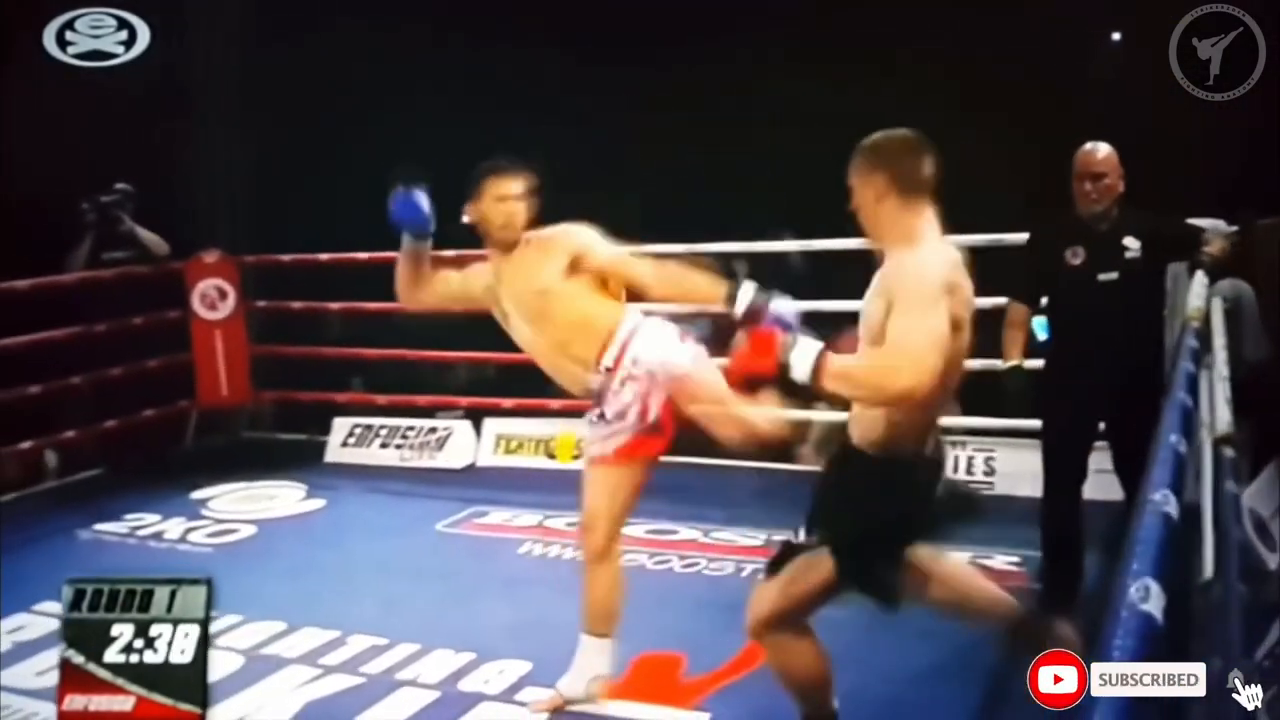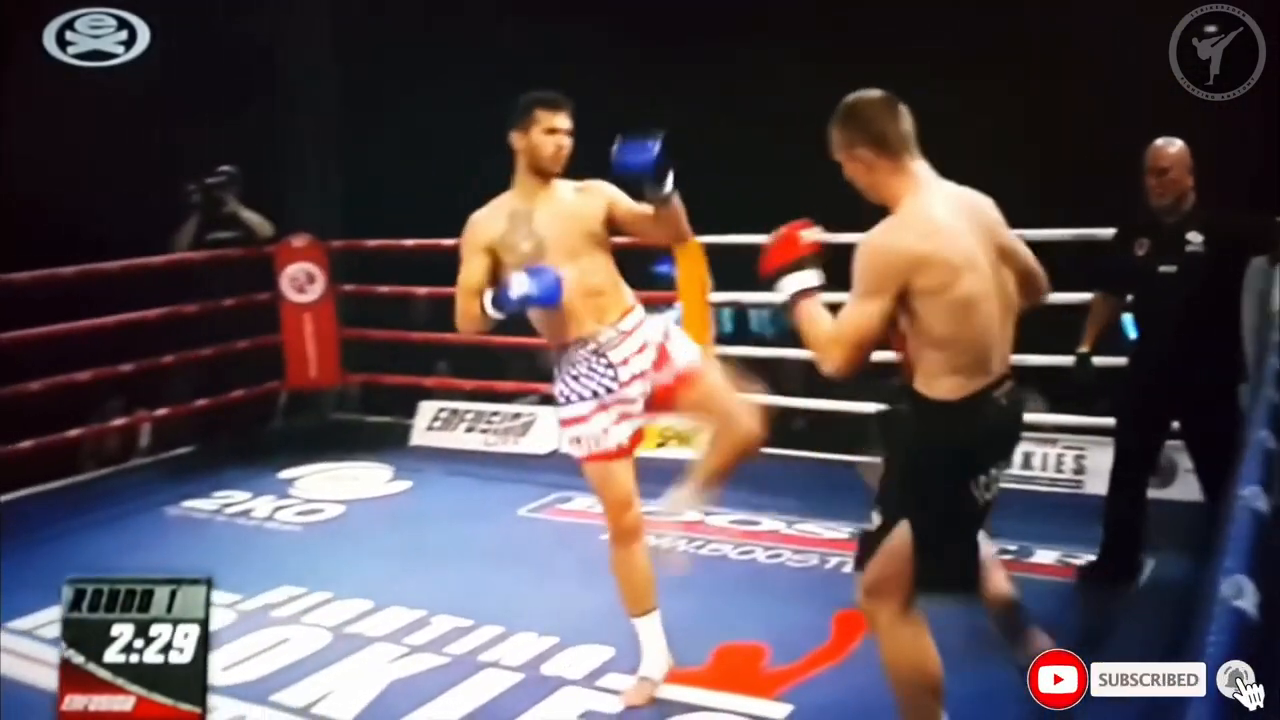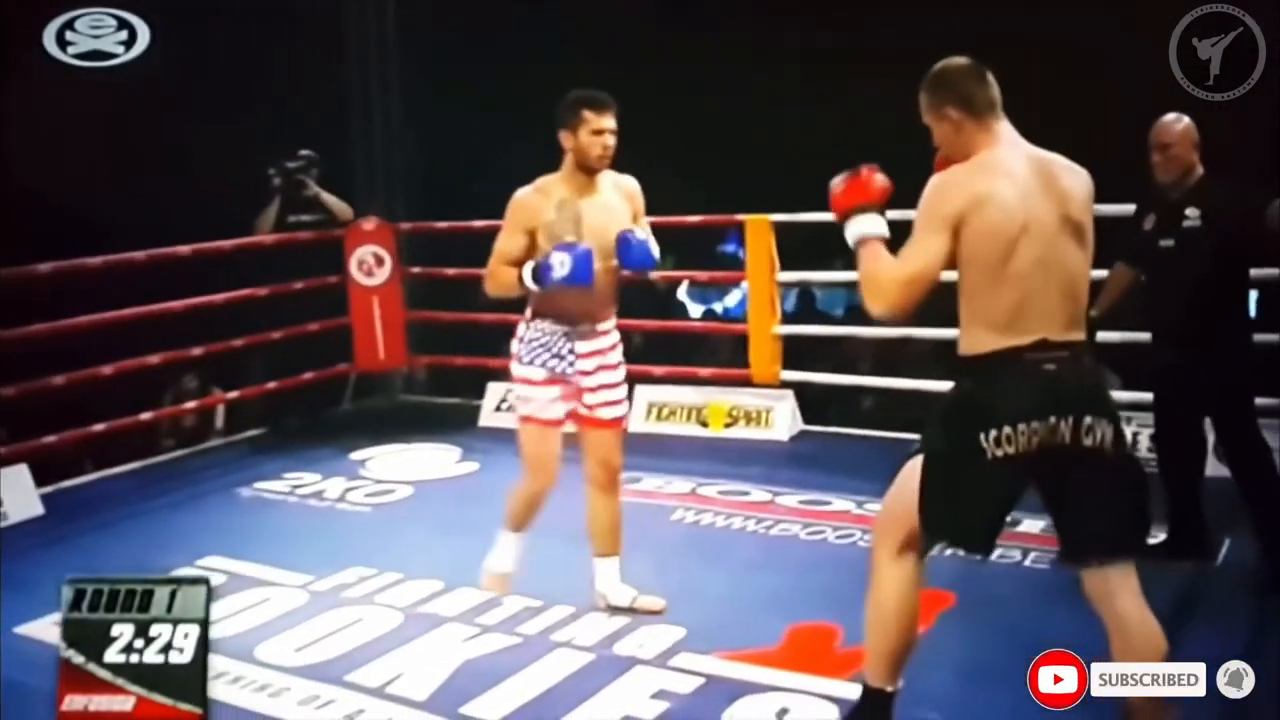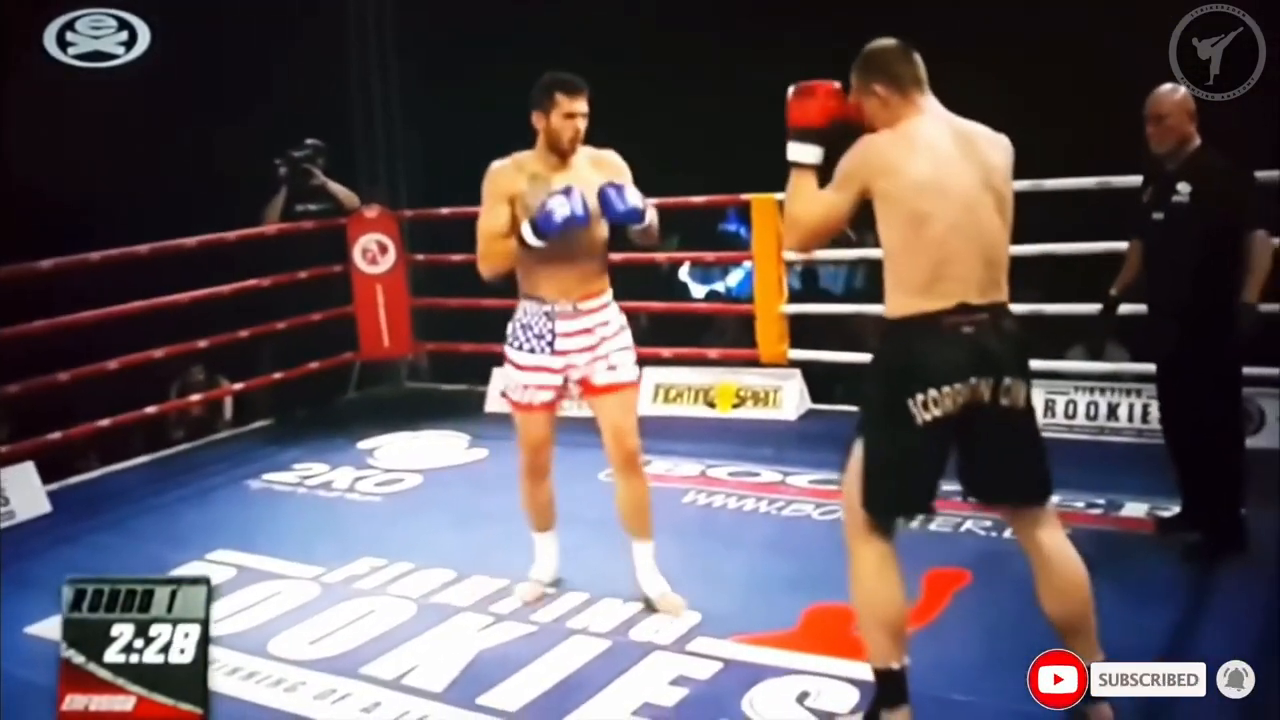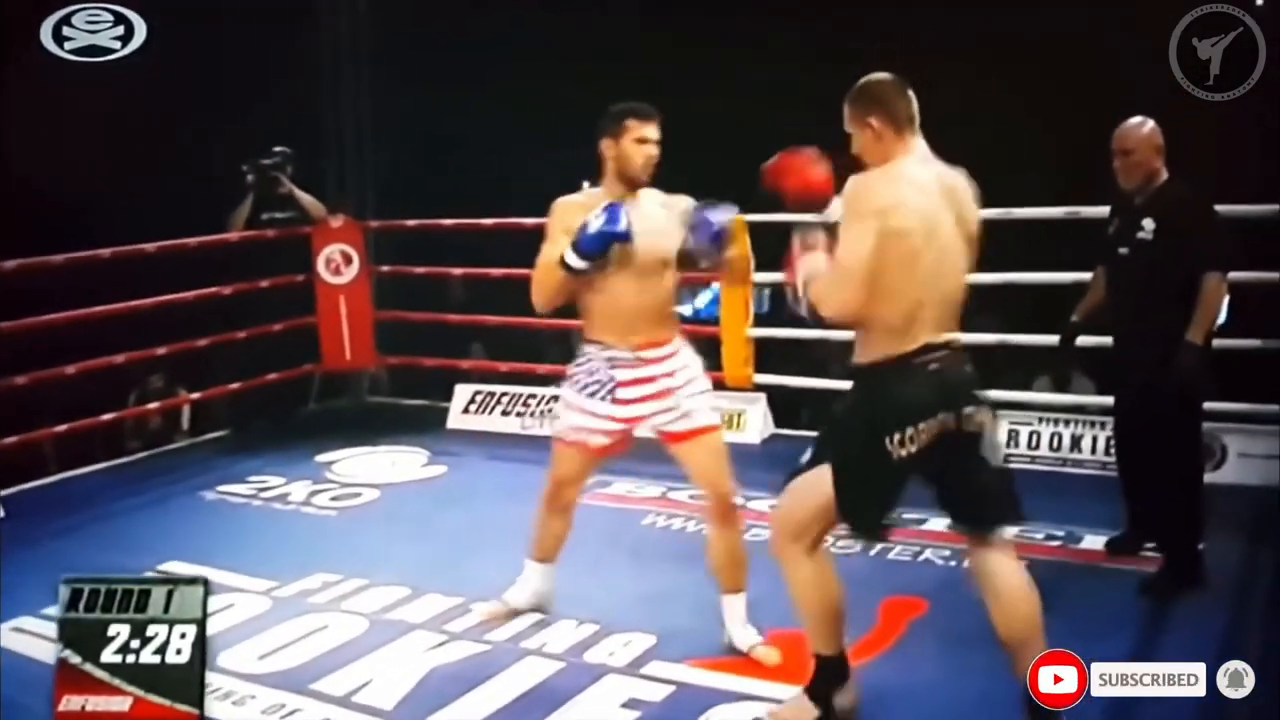
dt=0.5s
person 1, frame 1
left shoulder: (927, 272)
right shoulder: (935, 261)
left elbow: (910, 378)
left wrist: (804, 362)
left hip: (882, 478)
right hip: (901, 460)
left knee: (769, 615)
right knee: (909, 568)
right ankle: (1033, 628)
person 1, frame 2
left shoulder: (891, 243)
right shoulder: (979, 205)
left elbow: (837, 359)
right elbow: (1035, 287)
left wrist: (796, 281)
left hip: (950, 427)
right hip: (996, 403)
left knee: (885, 592)
person 1, frame 3
left shoulder: (956, 187)
right shoulder: (1074, 180)
left elbow: (889, 301)
left wrist: (862, 221)
left hip: (996, 392)
right hip: (1075, 385)
left knee: (895, 539)
right knee: (1115, 580)
person 1, frame 4
left shoulder: (875, 152)
right shoulder: (996, 146)
left elbow: (800, 233)
left wrist: (803, 143)
left hip: (919, 352)
right hip: (995, 342)
left knee: (868, 526)
right knee: (1038, 524)
person 1, frame 5
left shoulder: (878, 190)
right shoulder: (957, 187)
left elbow: (842, 304)
left wrist: (808, 268)
left hip: (892, 391)
right hip: (949, 383)
left knee: (794, 528)
right knee: (986, 545)
person 2, frame 1
left shoulder: (565, 242)
right shoulder: (479, 279)
left elbow: (653, 276)
right elbow: (413, 291)
left wrist: (739, 299)
right wrist: (413, 238)
left hip: (647, 357)
right hip: (614, 400)
left knee: (735, 426)
right knee: (597, 541)
right ankle: (589, 671)
person 2, frame 2
left shoulder: (593, 196)
right shoulder: (485, 225)
left elbow: (674, 237)
right elbow: (464, 317)
left wrist: (661, 185)
right wrist: (503, 298)
left hip: (644, 337)
right hip: (582, 369)
left knee: (743, 428)
right knee: (624, 521)
right ankle: (653, 655)
person 2, frame 3
left shoulder: (627, 192)
right shoulder: (531, 201)
left elbow: (640, 257)
right elbow: (494, 279)
left wrist: (644, 256)
right wrist: (537, 276)
left hip: (602, 341)
right hip: (546, 342)
left knee: (607, 473)
right knee: (541, 475)
left ankle: (610, 583)
right ankle: (505, 549)
person 2, frame 4
left shoulder: (608, 164)
right shoulder: (506, 175)
left elbow: (650, 234)
right elbow: (487, 263)
left wrist: (638, 212)
right wrist: (537, 228)
left hip: (600, 320)
right hip: (537, 326)
left knee: (626, 451)
right knee: (535, 458)
left ankle: (648, 573)
right ankle: (546, 561)
person 2, frame 5
left shoulder: (675, 210)
right shoulder: (570, 210)
left elbow: (703, 273)
right elbow: (542, 297)
left wrist: (711, 244)
right wrist: (582, 248)
left hip: (667, 366)
right hip: (599, 370)
left knee: (721, 497)
right knee: (560, 492)
left ankle: (739, 621)
right ankle: (534, 584)
person 3, frame 1
left shoulder: (1150, 231)
right shoulder: (1049, 240)
left elbow: (1209, 243)
right elbow: (1021, 303)
left wrist: (1212, 252)
right wrist: (1013, 360)
left hip: (1138, 382)
right hip: (1069, 382)
left knee: (1143, 482)
right knee: (1061, 486)
right ankle: (1060, 583)
person 3, frame 2
left shoulder: (1222, 228)
right shoulder: (1133, 233)
right elbow: (1109, 294)
right wrist: (1086, 346)
left hip: (1208, 375)
right hip: (1148, 371)
left knee: (1219, 472)
right knee: (1128, 468)
right ankle: (1119, 560)
person 3, frame 3
left shoulder: (1226, 201)
right shoulder: (1152, 207)
right elbow: (1129, 264)
right wrist: (1096, 312)
left hip: (1221, 348)
right hip: (1171, 347)
left knee: (1241, 444)
right knee: (1174, 445)
right ankle: (1188, 535)
person 3, frame 4
left shoulder: (1222, 174)
right shoulder: (1155, 178)
left elbow: (1257, 235)
left wrist: (1249, 298)
right wrist: (1116, 291)
left hip: (1213, 324)
right hip: (1168, 321)
left knee: (1216, 423)
right knee: (1178, 419)
left ankle: (1225, 527)
right ankle: (1197, 507)
person 3, frame 5
left shoulder: (1188, 208)
right shoulder: (1123, 209)
left elbow: (1213, 277)
left wrist: (1193, 342)
right wrist: (1079, 316)
left hip: (1172, 356)
right hip: (1131, 352)
left knee: (1175, 456)
right knee: (1131, 444)
left ankle: (1183, 560)
right ankle: (1144, 525)
